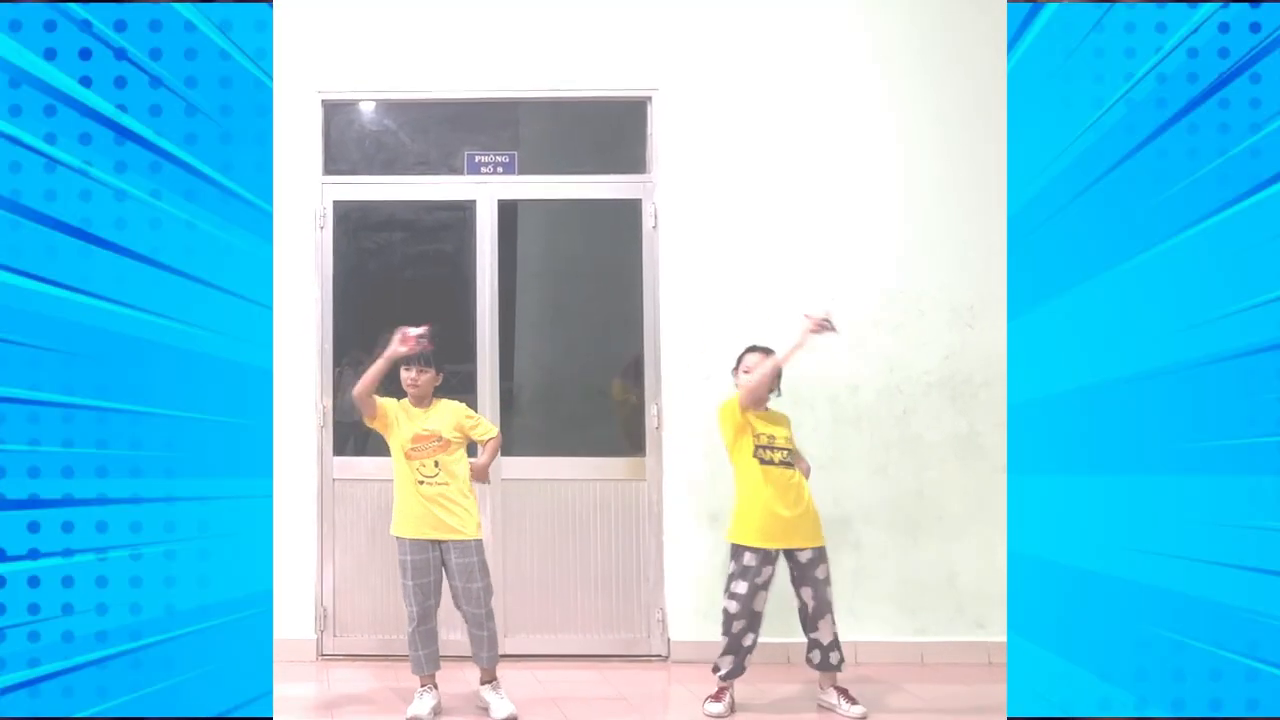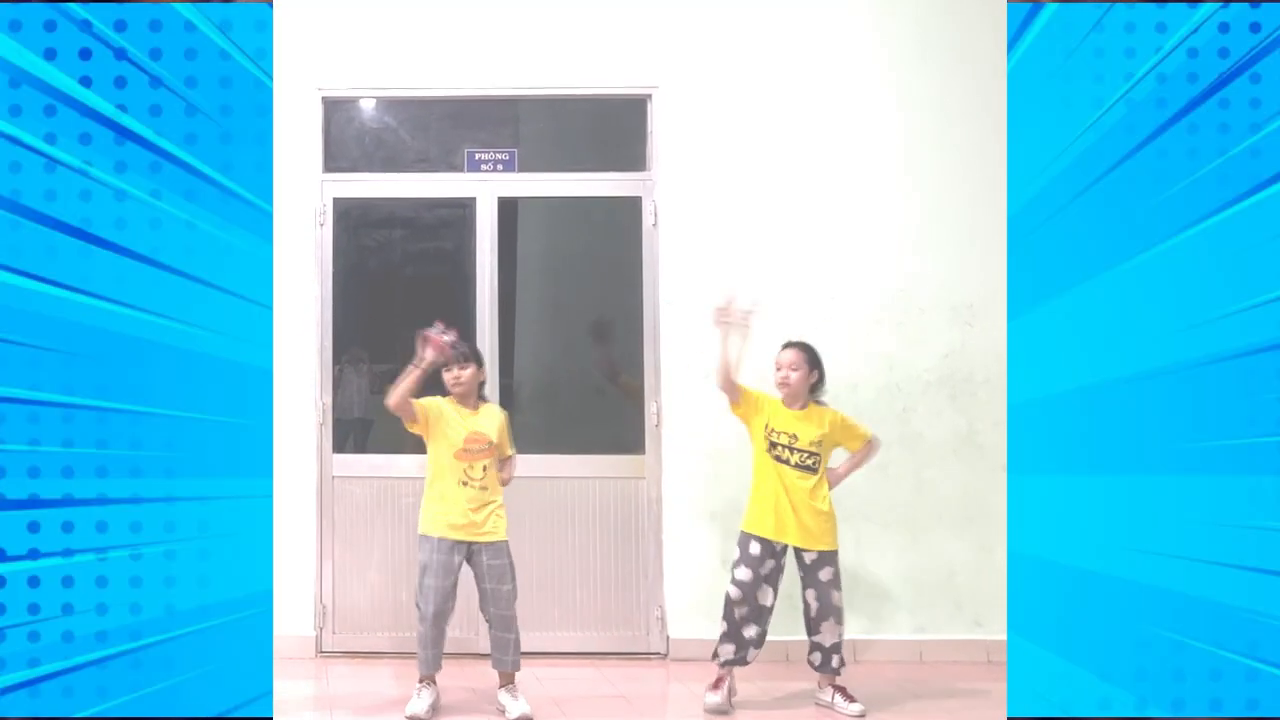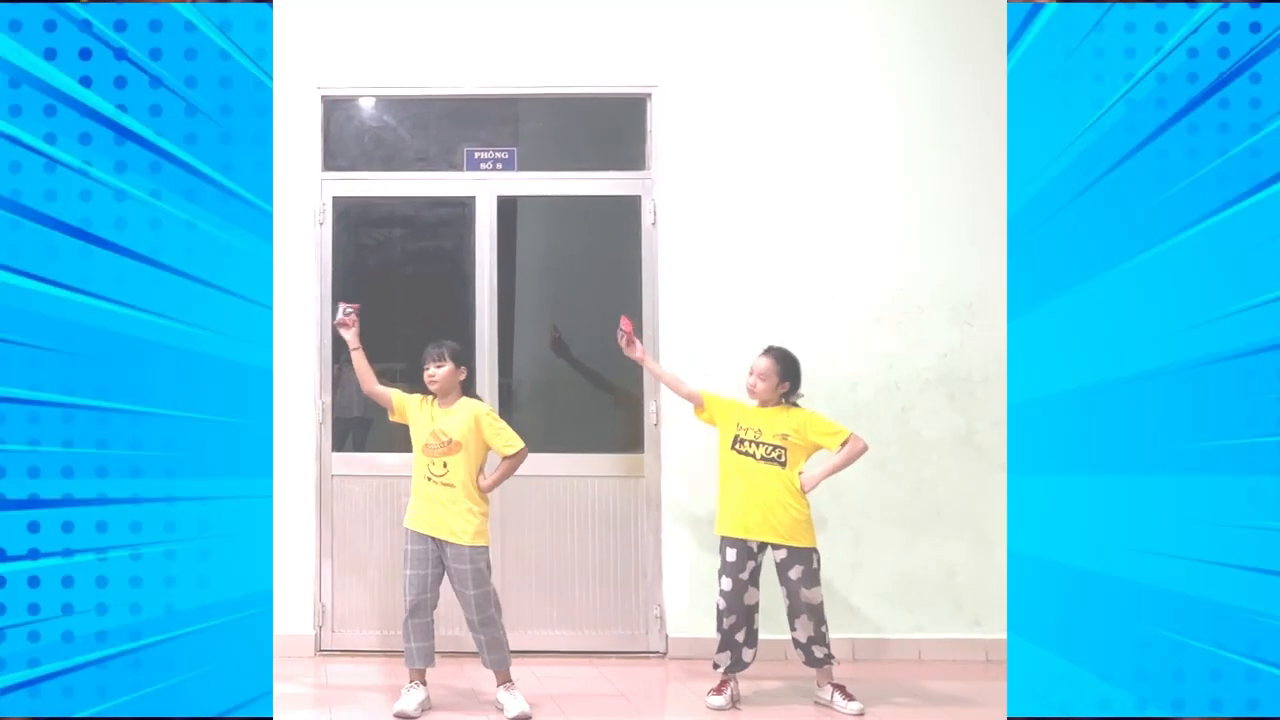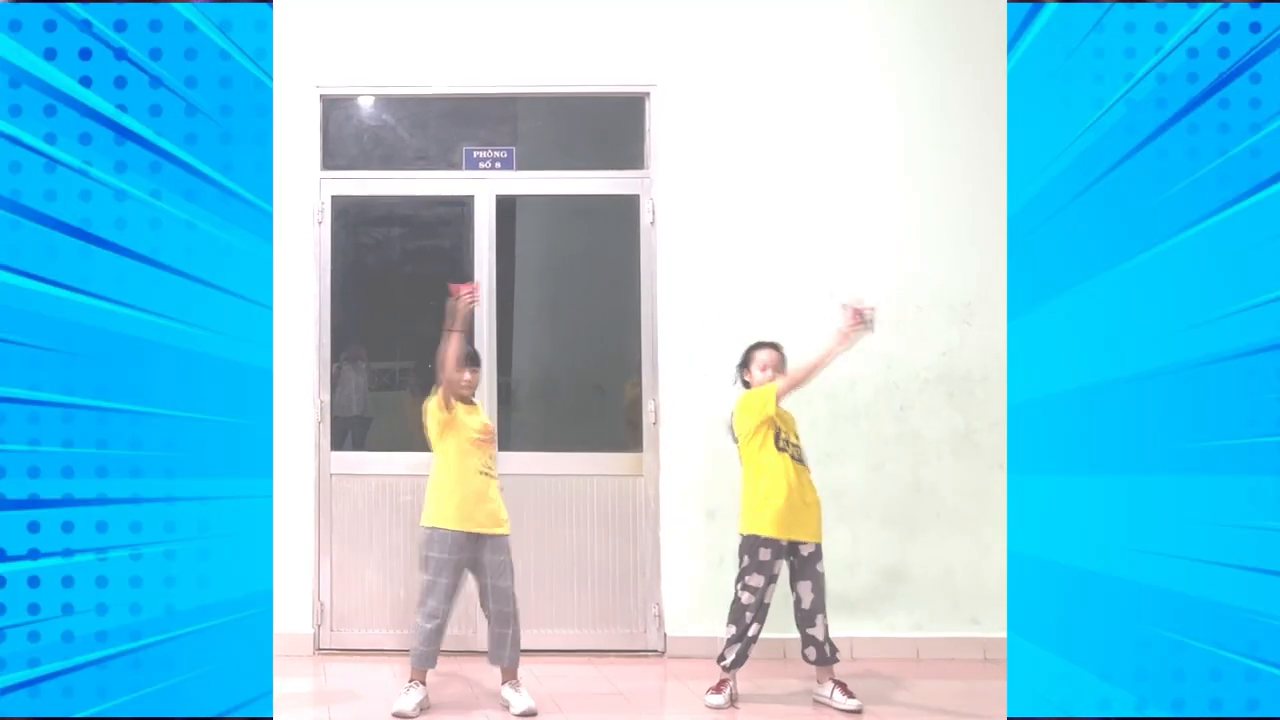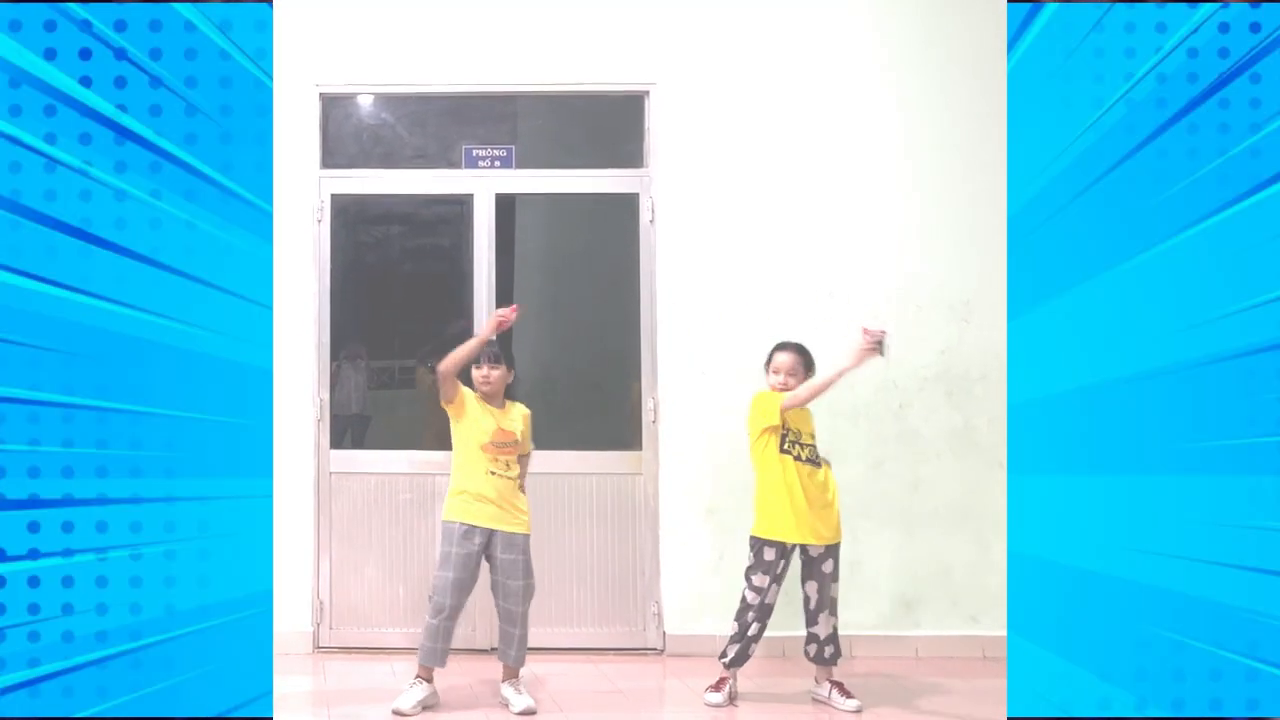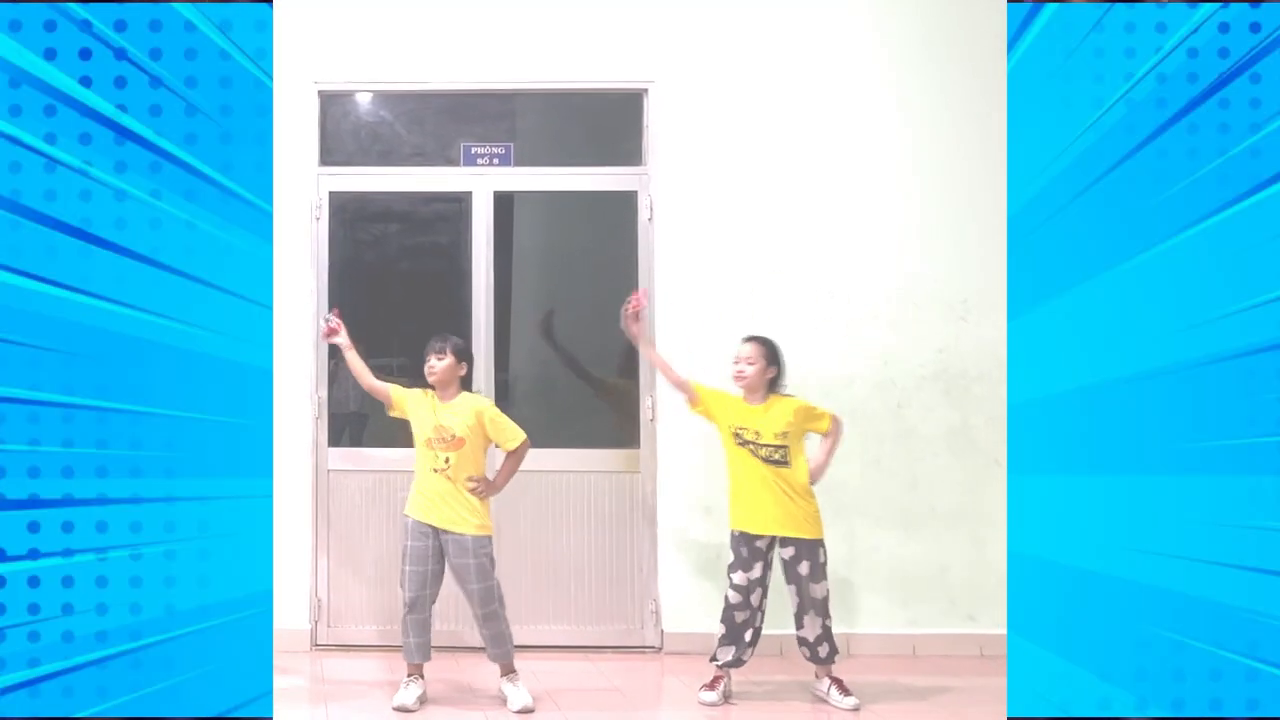
dt=0.5s
person 1, frame 1
left shoulder: (455, 411)
right shoulder: (391, 412)
left elbow: (491, 435)
right elbow: (359, 394)
left wrist: (483, 461)
right wrist: (391, 354)
left hip: (460, 527)
right hip: (413, 530)
left knee: (477, 606)
right knee: (420, 612)
left ankle: (489, 684)
person 1, frame 2
left shoulder: (497, 415)
right shoulder: (435, 411)
right elbow: (394, 404)
left wrist: (502, 475)
right wrist: (425, 361)
left hip: (489, 528)
right hip: (441, 528)
left knee: (502, 609)
right knee: (433, 610)
left ankle: (508, 687)
right ankle: (426, 686)
person 1, frame 3
left shoulder: (477, 413)
right shoulder: (416, 407)
left elbow: (517, 451)
right elbow: (371, 388)
left wrist: (489, 483)
right wrist: (353, 342)
left hip: (464, 528)
right hip: (421, 526)
left knee: (481, 610)
right knee: (417, 605)
left ankle: (505, 685)
right ankle: (417, 686)
person 1, frame 4
left shoulder: (476, 408)
right shoulder: (439, 406)
right elbow: (447, 373)
right wrist: (457, 323)
left hip: (491, 525)
right hip: (448, 524)
left knee: (503, 607)
right knee: (434, 606)
left ankle: (510, 684)
right ankle: (416, 685)
person 1, frame 5
left shoulder: (521, 414)
right shoulder: (461, 403)
right elbow: (444, 370)
left wrist: (520, 477)
right wrist: (486, 334)
left hip: (511, 522)
right hip: (464, 518)
left knee: (514, 604)
right knee: (445, 601)
left ankle: (510, 681)
right ankle: (423, 682)
person 1, frame 6
left shoulder: (478, 408)
right shoulder: (415, 401)
left elbow: (519, 444)
right elbow: (371, 385)
left wrist: (495, 484)
right wrist: (344, 344)
left hip: (467, 521)
right hip: (422, 518)
left knee: (486, 601)
right knee: (415, 599)
left ankle: (509, 676)
right ankle: (414, 679)
person 2, frame 1
left shoulder: (781, 420)
right shoulder: (733, 413)
right elbow: (749, 390)
left wrist: (801, 469)
right wrist: (799, 340)
left hip: (802, 528)
right hip: (755, 530)
left knee: (820, 606)
right knee: (741, 608)
left ankle: (828, 687)
right ankle: (724, 686)
person 2, frame 2
left shoulder: (830, 420)
right shoulder: (760, 407)
left elbow: (868, 444)
right elbow: (727, 384)
left wrist: (840, 472)
right wrist: (730, 337)
left hip: (814, 528)
right hip: (764, 525)
left knee: (826, 606)
right knee: (743, 596)
left ankle: (828, 685)
right ankle: (724, 676)
person 2, frame 3
left shoulder: (803, 420)
right shoulder: (730, 411)
left elbow: (857, 444)
right elbow: (686, 391)
left wrist: (816, 475)
right wrist: (643, 359)
left hip: (789, 529)
right hip: (739, 528)
left knee: (806, 604)
right knee: (733, 603)
left ankle: (826, 684)
right ankle: (728, 679)
person 2, frame 4
left shoulder: (785, 416)
right shoulder: (750, 405)
right elbow: (795, 380)
right wrist: (840, 340)
left hip: (804, 524)
right hip: (765, 523)
left knee: (812, 602)
right knee: (749, 601)
left ankle: (825, 681)
right ankle: (727, 678)
person 2, frame 5
left shoulder: (804, 415)
right shoulder: (763, 404)
right elbow: (796, 398)
left wrist: (822, 472)
right wrist: (850, 362)
left hip: (821, 525)
right hip: (775, 525)
left knee: (823, 602)
right knee: (756, 600)
left ankle: (825, 680)
right ankle: (727, 676)
person 2, frame 6
left shoulder: (793, 408)
right shoulder: (721, 405)
left elbow: (833, 425)
right elbow: (677, 379)
left wrist: (818, 467)
right wrist: (640, 338)
left hip: (798, 522)
right hip: (749, 524)
left knee: (812, 600)
right knee: (741, 600)
left ankle: (825, 678)
right ankle: (722, 674)
